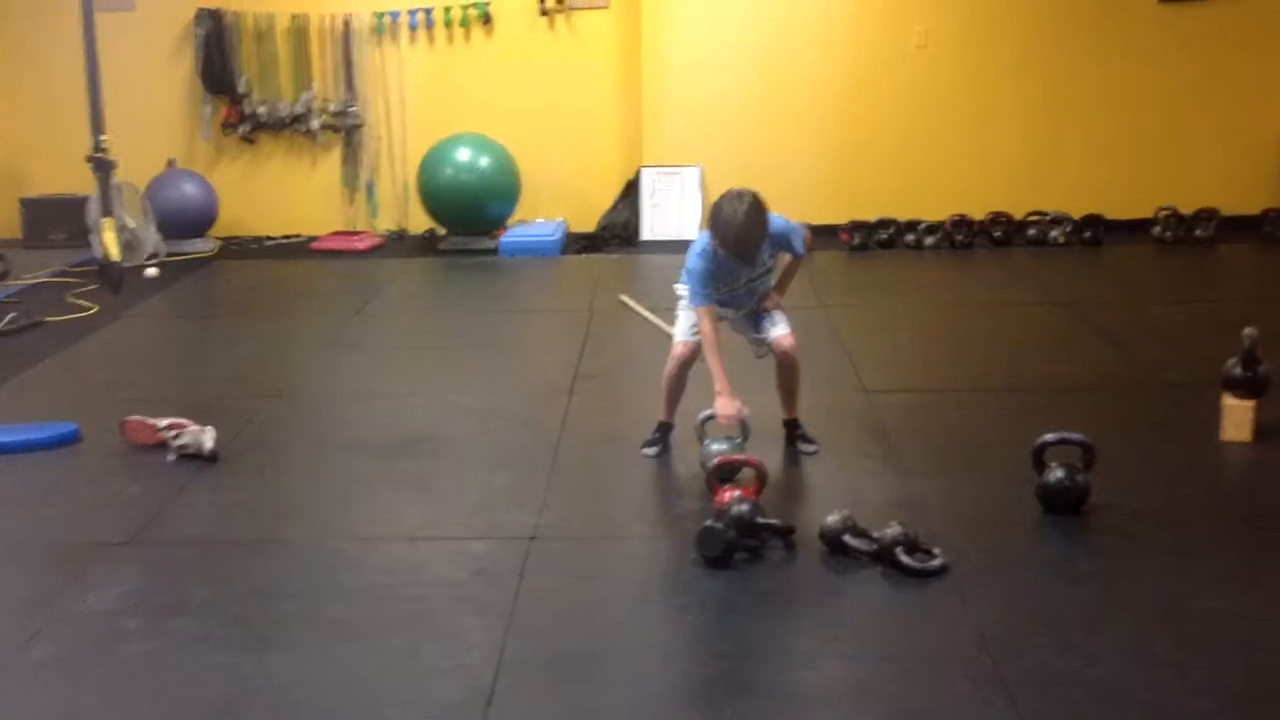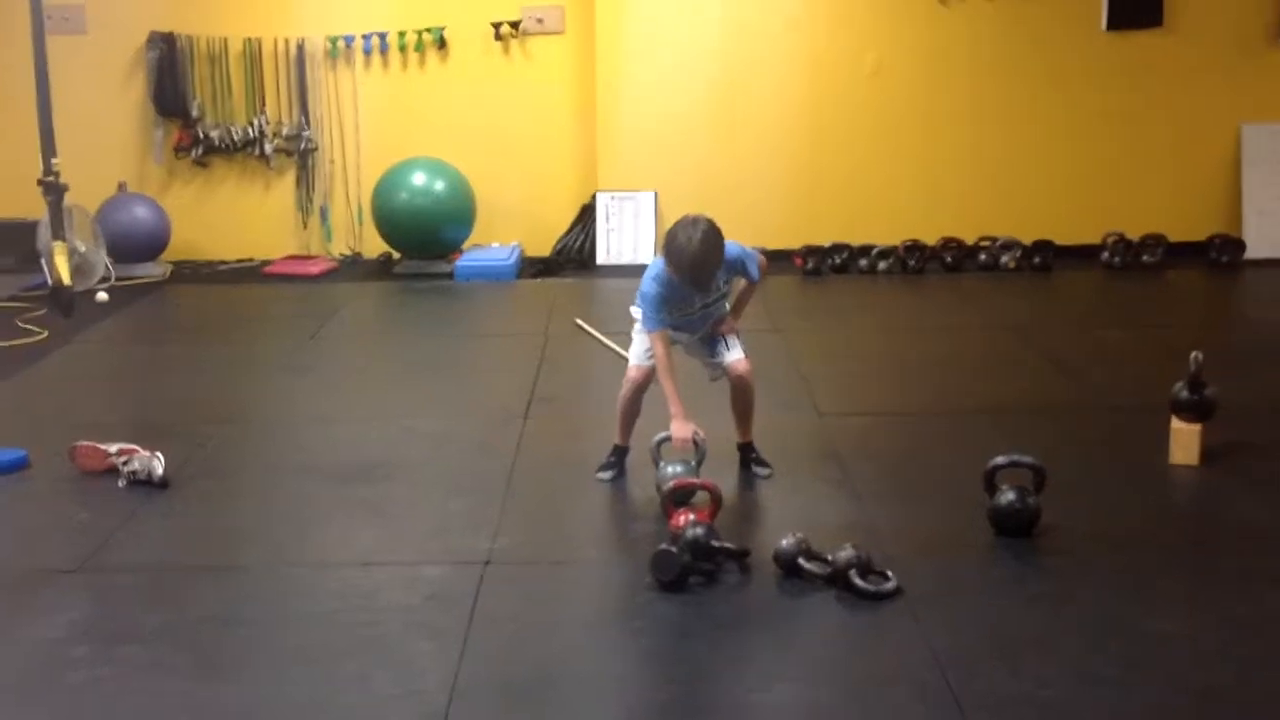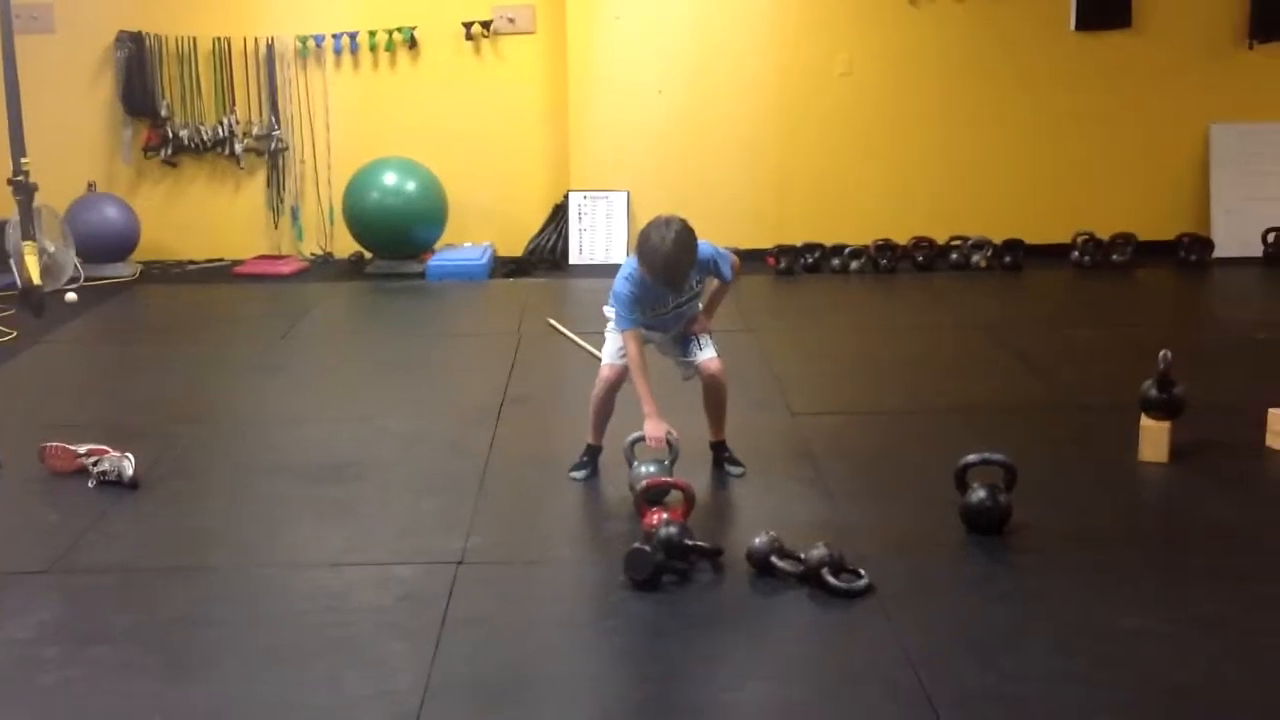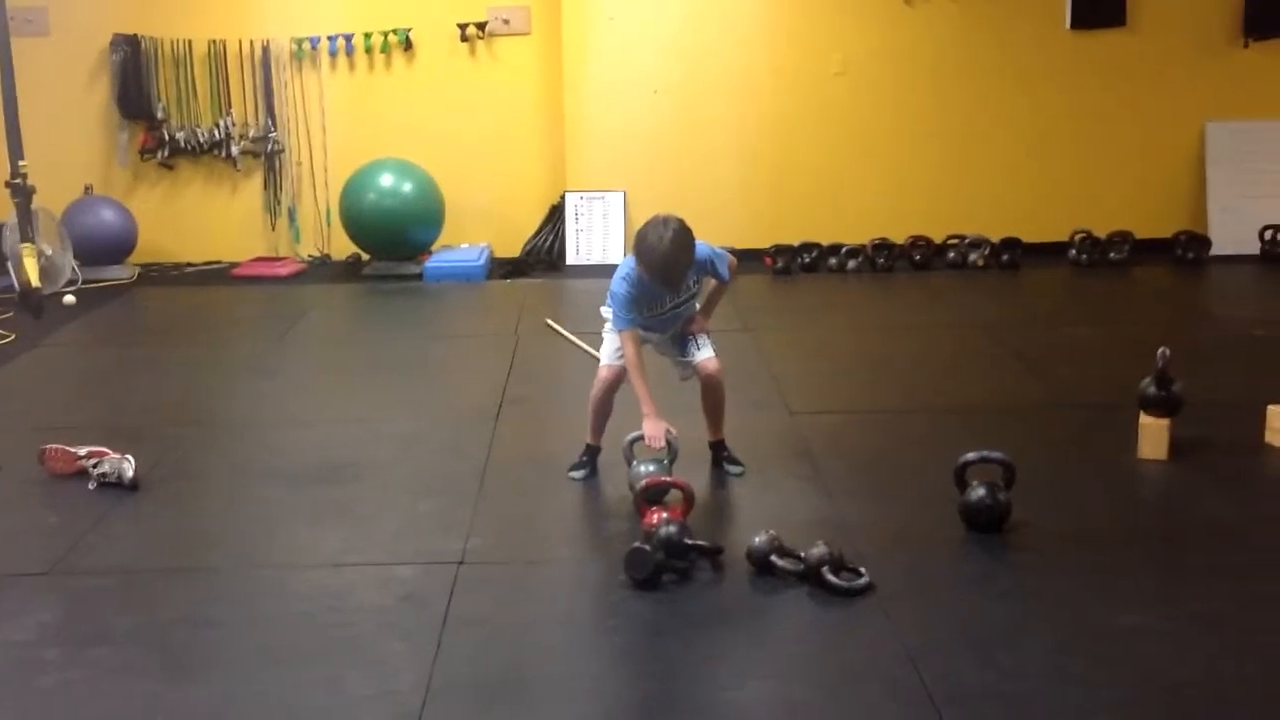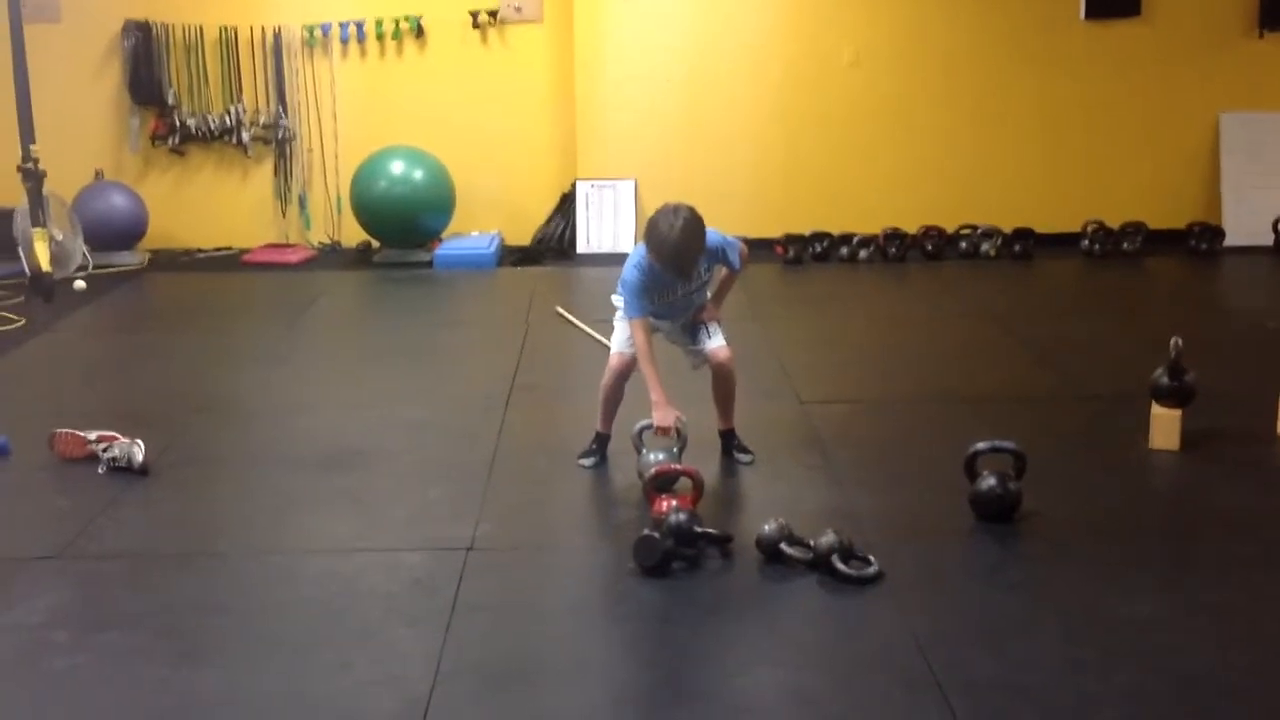
dt=0.3s
person 1, frame 1
left shoulder: (777, 229)
right shoulder: (700, 257)
left elbow: (804, 239)
right elbow: (707, 324)
left wrist: (778, 291)
right wrist: (723, 392)
left hip: (756, 298)
right hip: (704, 300)
left knee: (786, 348)
right knee: (681, 354)
left ankle: (792, 425)
right ankle: (663, 428)
person 1, frame 2
left shoulder: (732, 255)
right shoulder: (655, 282)
left elbow: (760, 265)
right elbow: (660, 349)
left wrist: (734, 315)
right wrist: (678, 415)
left hip: (711, 323)
right hip: (659, 324)
left knee: (741, 372)
right knee: (636, 377)
left ankle: (747, 449)
right ankle: (619, 451)
person 1, frame 3
left shoulder: (705, 255)
right shoulder: (628, 282)
left elbow: (732, 266)
right elbow: (633, 349)
left wrist: (706, 314)
right wrist: (651, 415)
left hip: (684, 322)
right hip: (632, 323)
left knee: (713, 372)
right knee: (609, 377)
left ankle: (719, 448)
right ankle: (592, 450)
person 1, frame 4
left shoulder: (701, 255)
right shoulder: (625, 281)
left elbow: (730, 265)
right elbow: (631, 349)
left wrist: (704, 314)
right wrist: (650, 415)
left hip: (680, 322)
right hip: (630, 323)
left knee: (711, 371)
right knee: (607, 377)
left ankle: (718, 447)
right ankle: (591, 450)
person 1, frame 5
left shoulder: (713, 244)
right shoulder: (636, 269)
left elbow: (740, 255)
right elbow: (640, 338)
left wrist: (715, 303)
right wrist: (659, 402)
left hip: (692, 310)
right hip: (641, 311)
left knee: (722, 360)
right knee: (618, 365)
left ankle: (728, 436)
right ankle: (601, 438)
